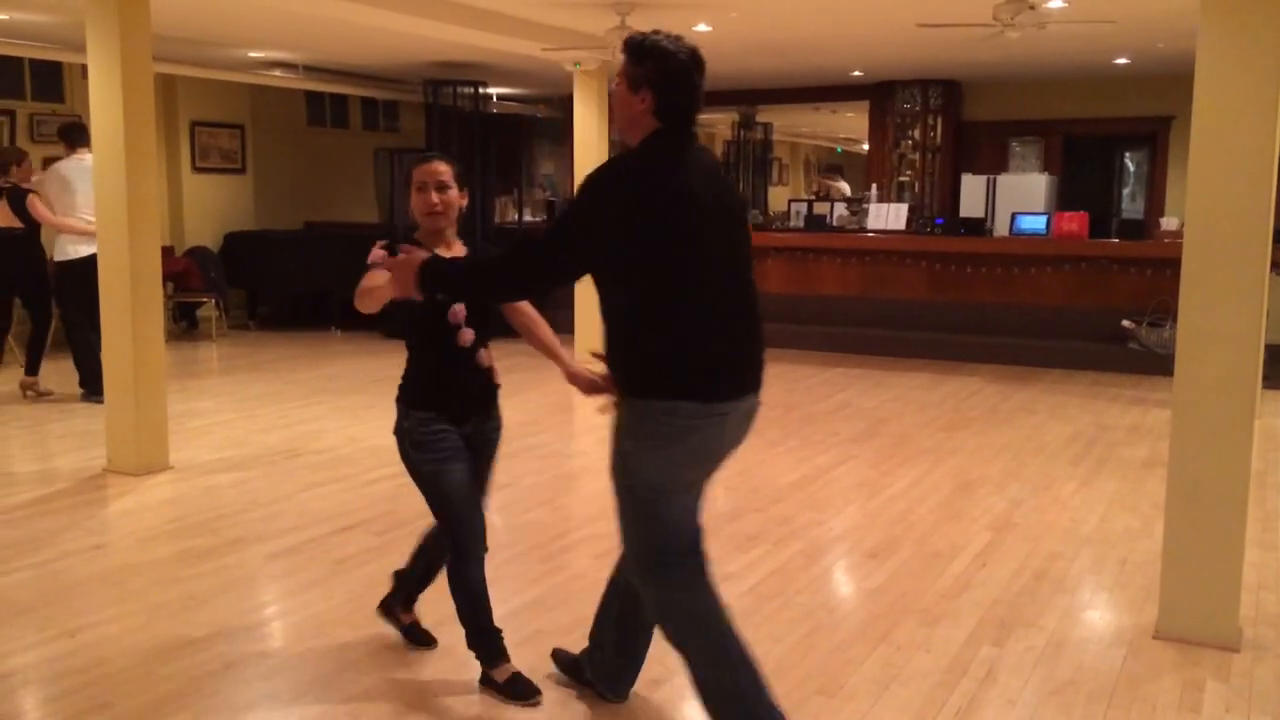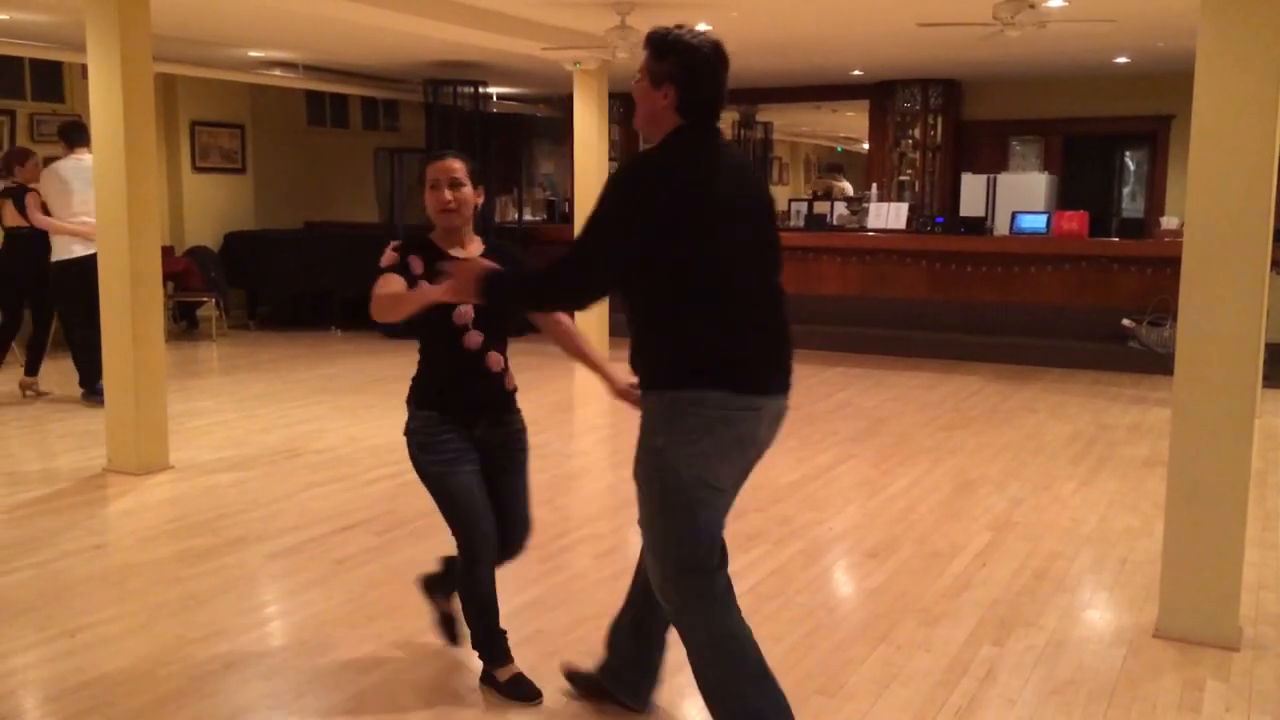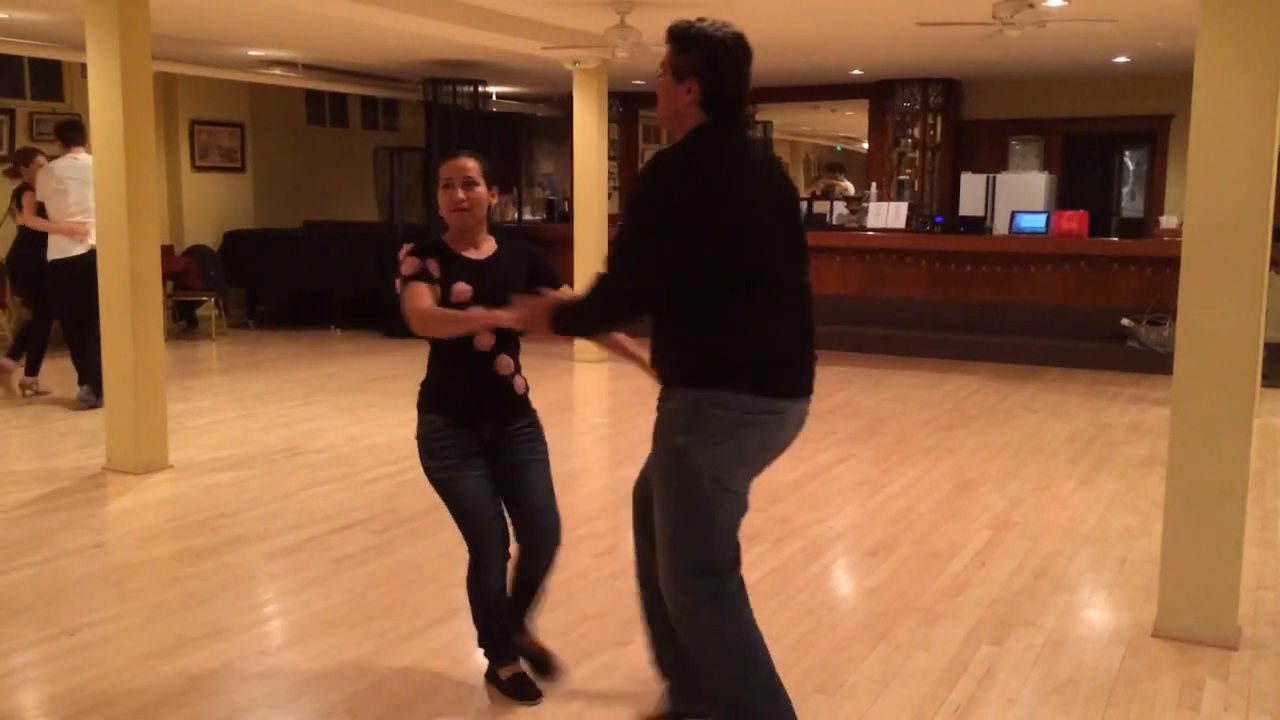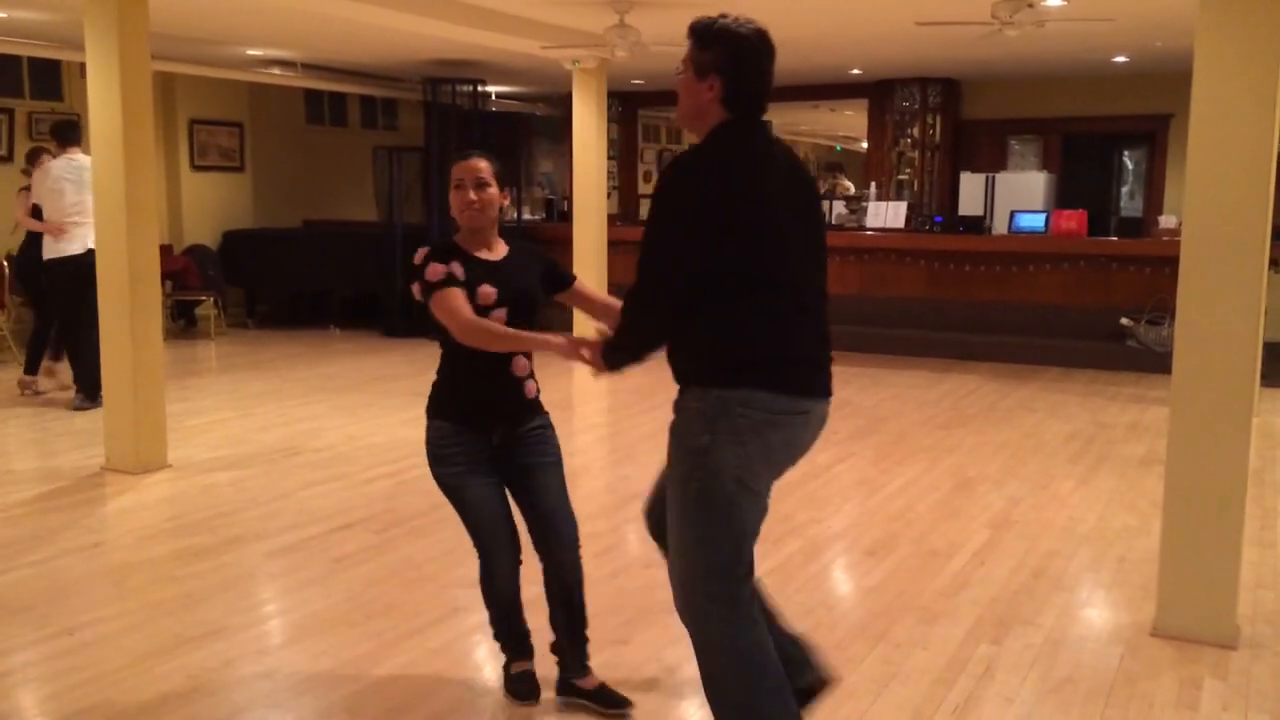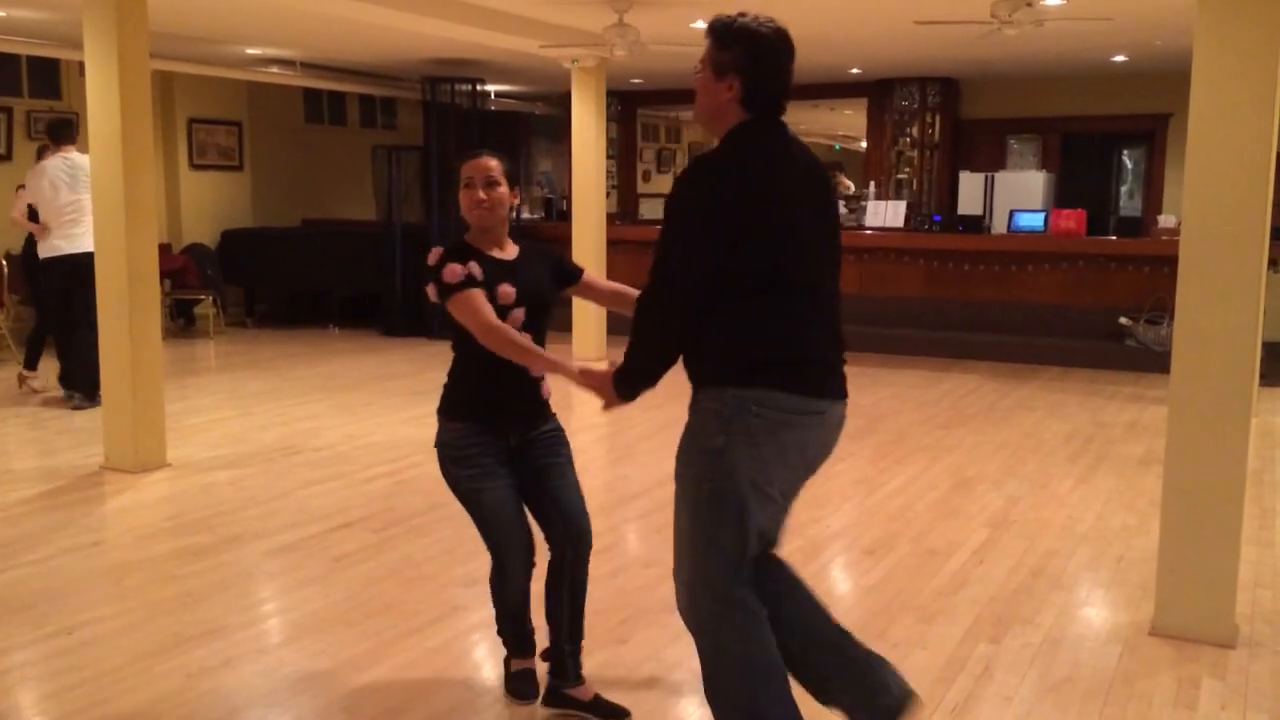
dt=0.1s
person 1, frame 1
left shoulder: (626, 182)
right shoulder: (711, 177)
left elbow: (530, 270)
left wrist: (427, 275)
left hip: (673, 403)
right hip: (733, 391)
left knee: (664, 567)
right knee: (655, 539)
right ankle: (607, 664)
person 1, frame 2
left shoulder: (651, 177)
right shoulder: (741, 173)
left elbow: (575, 283)
left wrist: (487, 284)
left hip: (698, 398)
right hip: (761, 390)
left knee: (688, 574)
right knee: (675, 538)
person 1, frame 3
left shoulder: (677, 174)
right shoulder: (767, 171)
left elbow: (627, 291)
left wrist: (559, 313)
left hip: (720, 400)
right hip: (779, 393)
left knee: (698, 577)
right knee: (657, 510)
person 1, frame 4
left shoulder: (699, 173)
right shoulder: (787, 169)
left elbow: (655, 298)
left wrist: (615, 350)
left hip: (737, 400)
right hip: (799, 393)
left knee: (711, 583)
right knee: (676, 519)
person 1, frame 5
left shoulder: (716, 174)
right shoulder: (804, 168)
left elbow: (671, 300)
left wrist: (625, 379)
left hip: (749, 404)
right hip: (815, 398)
left knee: (713, 585)
right knee: (743, 559)
person 2, frame 1
left shoulder: (480, 259)
right shoulder: (394, 255)
left elbow: (523, 318)
right elbow: (366, 299)
left wrist: (573, 368)
left hip: (482, 414)
right hip: (428, 420)
left knee: (455, 526)
right knee: (469, 536)
left ankle: (400, 601)
right ankle: (493, 660)
person 2, frame 2
left shoulder: (505, 258)
right shoulder: (409, 257)
left elbow: (553, 319)
right elbow: (382, 308)
left wrist: (609, 375)
right wrist: (437, 291)
left hip: (501, 418)
right hip: (438, 423)
left knee: (512, 536)
right knee: (481, 539)
left ankle: (444, 584)
right ankle: (496, 660)
person 2, frame 3
left shoulder: (520, 259)
right shoulder: (422, 259)
right elbow: (422, 320)
left wrist: (642, 357)
right wrist: (490, 317)
left hip: (515, 421)
right hip: (449, 426)
left knee: (542, 534)
right knee: (490, 544)
left ankle: (515, 623)
right ankle: (502, 658)
person 2, frame 4
left shoulder: (531, 261)
right shoulder: (439, 260)
left elbow: (602, 307)
right elbow: (466, 327)
right wrist: (555, 343)
left hip: (526, 422)
right hip: (458, 431)
left knee: (561, 539)
right knee: (499, 551)
left ankle: (574, 670)
right ankle: (516, 654)
person 2, frame 5
left shoulder: (540, 259)
right shoulder: (451, 262)
left elbow: (614, 296)
right elbow: (490, 332)
right wrist: (573, 369)
left hip: (536, 426)
right hip: (471, 432)
left knee: (574, 538)
right knee: (513, 551)
right ankle: (517, 652)
person 3, frame 1
left shoulder: (53, 174)
left elbow: (50, 211)
left hip: (69, 256)
right hip: (102, 252)
left knee: (78, 325)
right knee: (102, 320)
left ankle: (93, 386)
right ankle: (106, 381)
person 3, frame 2
left shoulder: (51, 173)
left elbow: (50, 212)
left hip: (67, 256)
right hip: (99, 253)
left knee: (77, 325)
right knee: (102, 322)
left ankle: (92, 385)
right ankle: (103, 380)
person 3, frame 3
left shoulder: (47, 173)
left elbow: (43, 213)
left hip: (61, 256)
right hip: (96, 252)
left knee: (73, 325)
right knee: (95, 323)
left ankle: (88, 383)
right ankle: (92, 387)
person 3, frame 4
left shoulder: (43, 174)
left elbow: (38, 212)
left hip: (57, 256)
right hip: (92, 253)
left knee: (69, 325)
right knee: (92, 325)
left ankle: (84, 385)
right ankle: (89, 390)
person 3, frame 5
left shoulder: (38, 173)
right shoulder: (92, 167)
left elbow: (34, 217)
left hip: (51, 256)
right hip: (87, 252)
left knee: (61, 324)
right knee: (88, 324)
left ankle: (71, 383)
right ankle: (86, 391)
person 4, frame 1
right shoulder: (26, 196)
right elbow: (52, 222)
right wrist: (94, 229)
right hip: (28, 265)
right knee: (41, 321)
right ankle: (30, 379)
person 4, frame 2
right shoulder: (28, 194)
right elbow: (40, 221)
right wrist: (81, 230)
right hip: (31, 264)
right knee: (42, 319)
right ankle: (29, 378)
person 4, frame 3
left shoulder: (24, 191)
right shoulder: (28, 192)
right elbow: (31, 220)
right wrist: (65, 228)
left hip: (21, 260)
right hip: (33, 262)
left knee: (40, 316)
right knee: (44, 317)
right ankle: (29, 378)
person 4, frame 4
right shoulder: (27, 191)
right elbow: (21, 218)
right wrist: (45, 227)
right hip: (33, 260)
left knee: (47, 316)
right knee: (45, 317)
right ankle: (30, 376)
person 4, frame 5
right shoulder: (28, 189)
right elbow: (15, 216)
right wrist: (35, 228)
right hip: (37, 258)
right knee: (46, 315)
right ankle: (29, 371)
